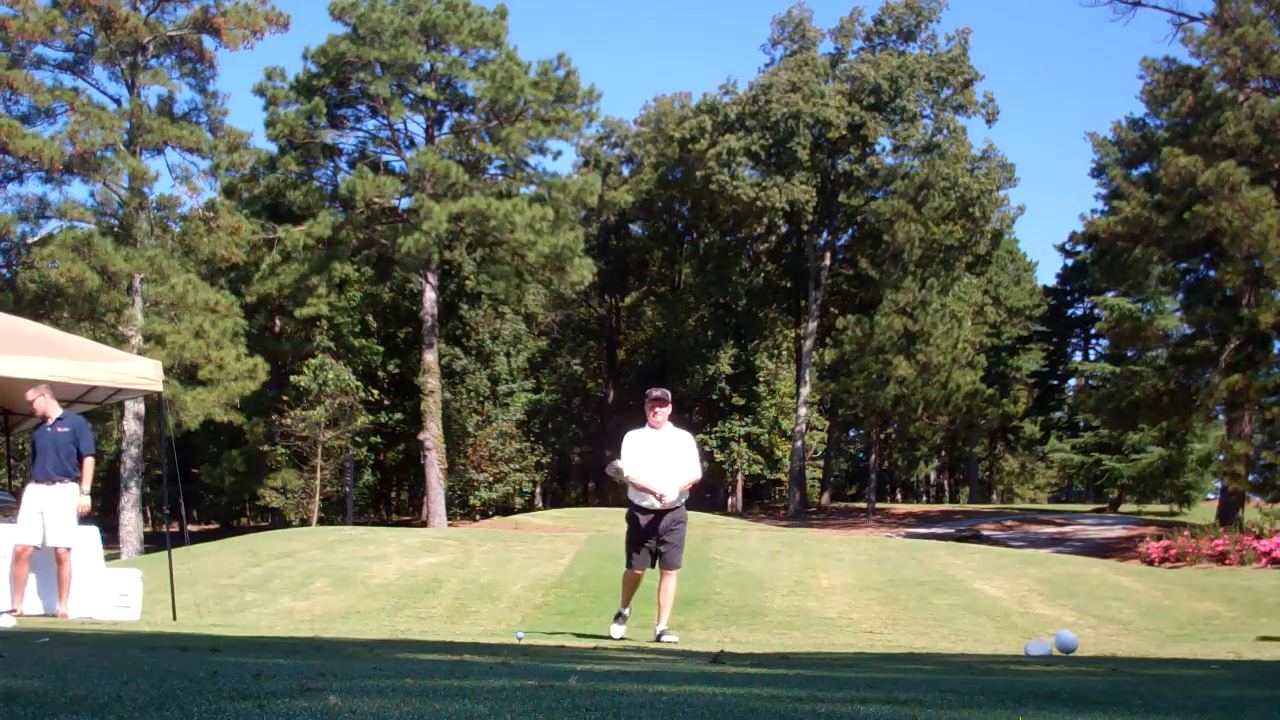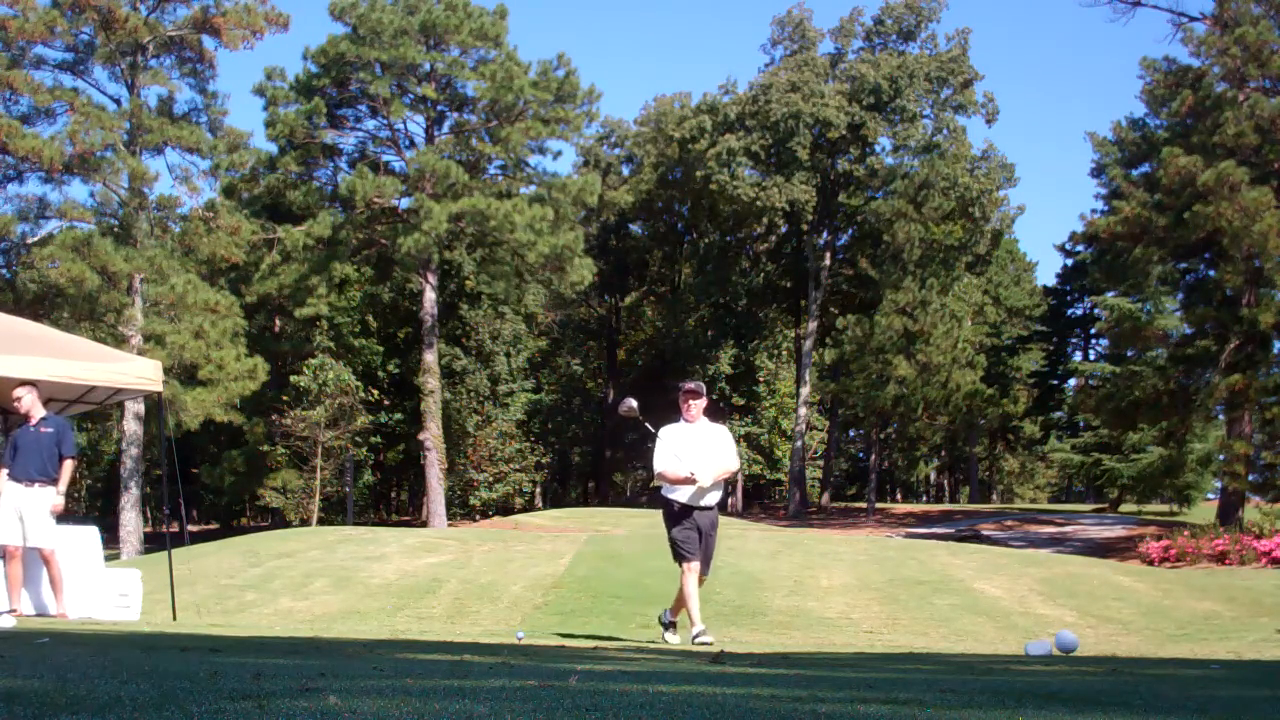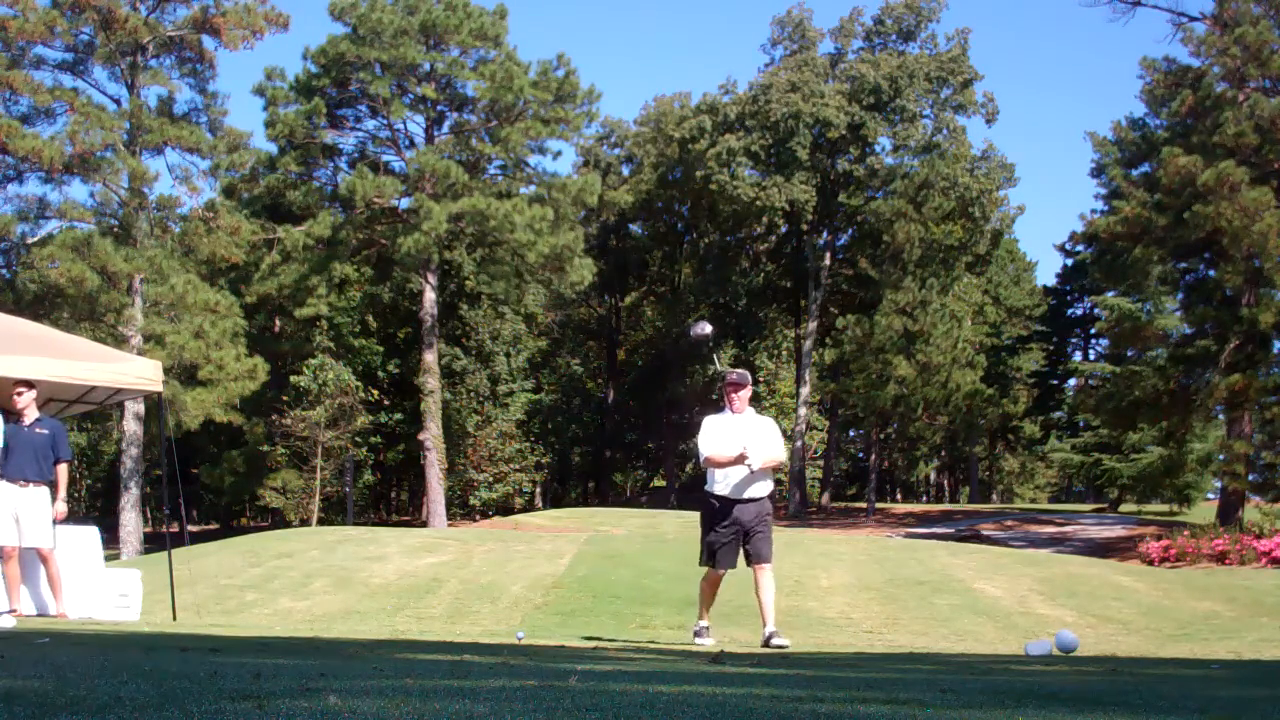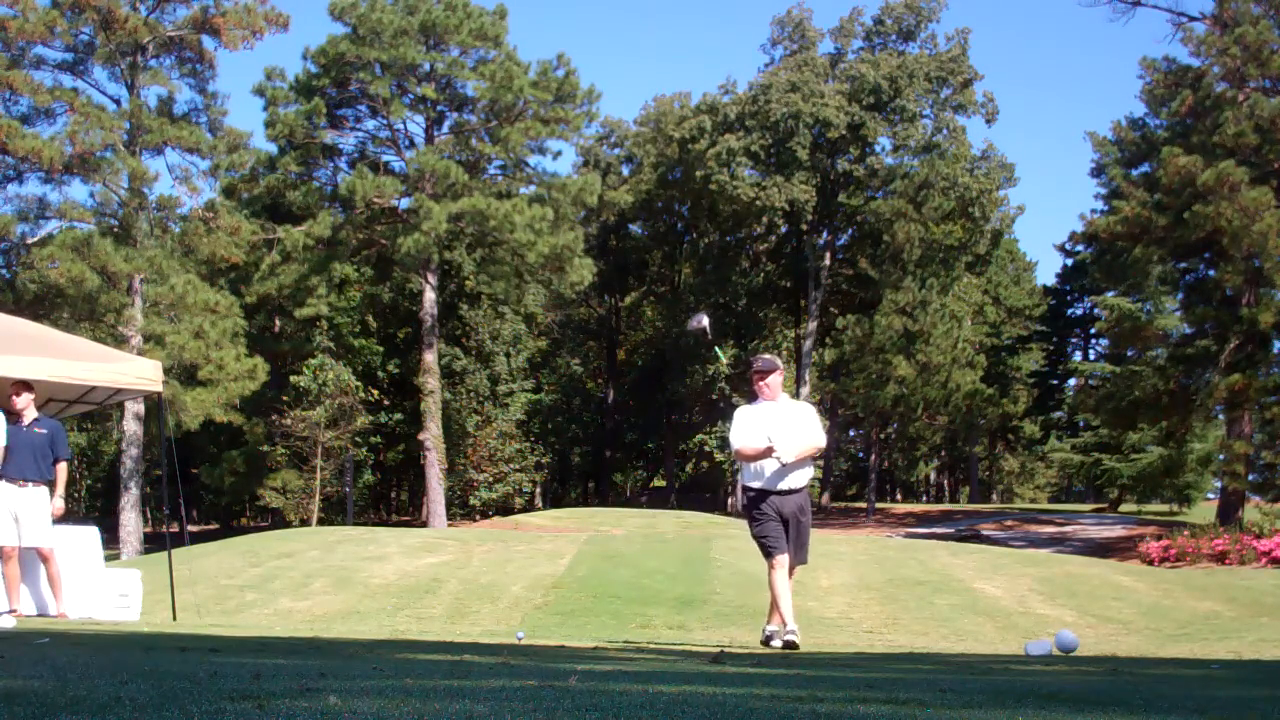
dt=0.5s
person 1, frame 1
left shoulder: (684, 438)
right shoulder: (633, 438)
left elbow: (694, 472)
right elbow: (629, 474)
left wrist: (674, 489)
right wrist: (654, 490)
left hip: (673, 514)
right hip: (641, 512)
left knee: (670, 570)
right knee: (635, 568)
left ankle: (662, 627)
right ankle: (623, 610)
person 1, frame 2
left shoulder: (720, 432)
right shoulder: (668, 433)
left elbow: (732, 464)
right elbow: (660, 471)
left wrist: (711, 476)
right wrist: (686, 479)
left hip: (709, 511)
right hip: (678, 508)
left knee: (698, 570)
right knee: (690, 566)
left ankle: (669, 616)
right ankle: (697, 628)
person 1, frame 3
left shoulder: (766, 423)
right shoulder: (712, 422)
left elbow: (780, 456)
right elbow: (707, 458)
left wrist: (757, 462)
right wrist: (736, 459)
left hip: (758, 505)
right hip: (721, 504)
left knee: (763, 565)
right knee: (717, 570)
left ankle: (770, 631)
right ankle: (702, 624)
person 1, frame 4
left shoulder: (804, 410)
right shoulder: (744, 413)
left elbow: (818, 442)
right elbow: (738, 451)
left wrist: (791, 453)
right wrist: (765, 453)
left hip: (797, 496)
right hip: (761, 498)
left knee: (790, 565)
right knee: (778, 561)
left ankle: (771, 627)
right ankle: (789, 628)
person 2, frame 1
left shoulder: (77, 423)
right shoulder: (38, 431)
left elbow: (88, 458)
left wrist: (85, 492)
right wrist: (30, 490)
left hip: (63, 491)
right hip: (35, 492)
left knee: (62, 552)
right knee: (21, 550)
left ankle: (62, 608)
right ankle: (16, 607)
person 2, frame 2
left shoulder: (59, 425)
left elbow: (68, 460)
left wrist: (60, 492)
left hip: (42, 493)
left knee: (47, 552)
left ankle: (61, 607)
person 2, frame 3
left shoulder: (53, 427)
left elbow: (62, 464)
left wrist: (61, 498)
left hip: (37, 493)
left knee: (45, 552)
left ankle: (60, 608)
person 2, frame 4
left shoulder: (52, 426)
left elbow: (61, 462)
left wrist: (59, 495)
left hip: (36, 493)
left knee: (45, 551)
left ankle: (60, 608)
